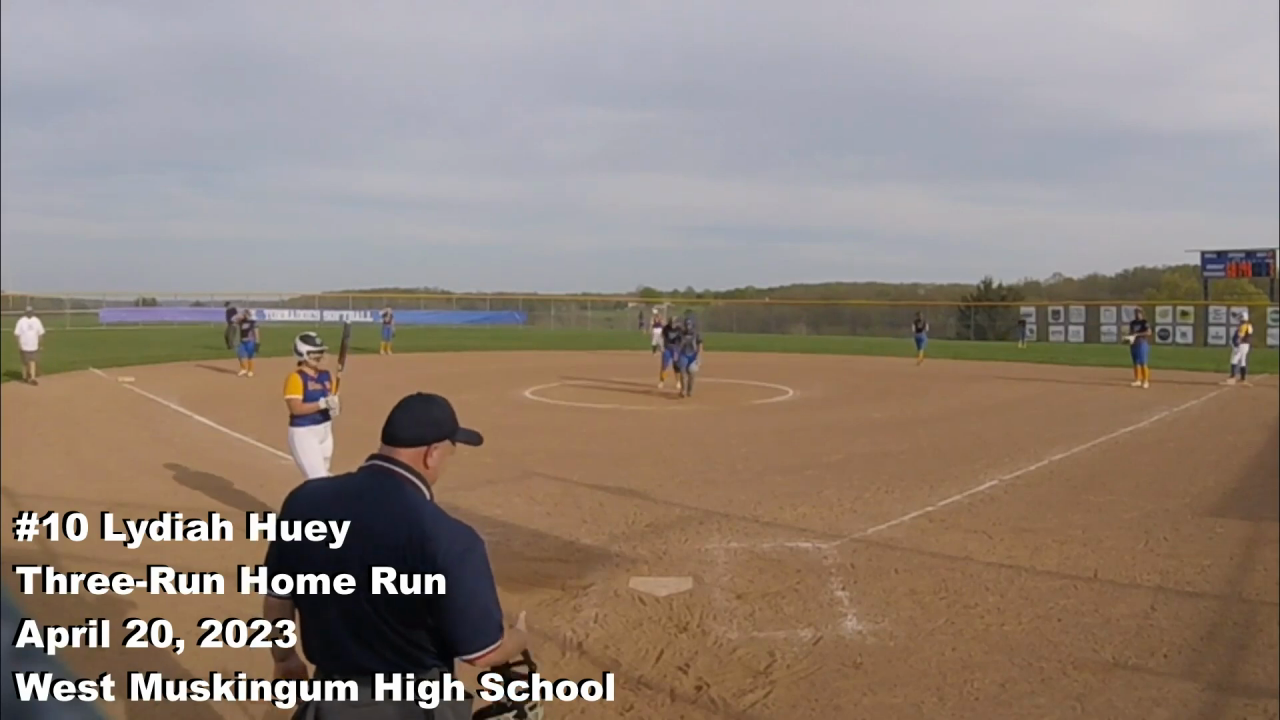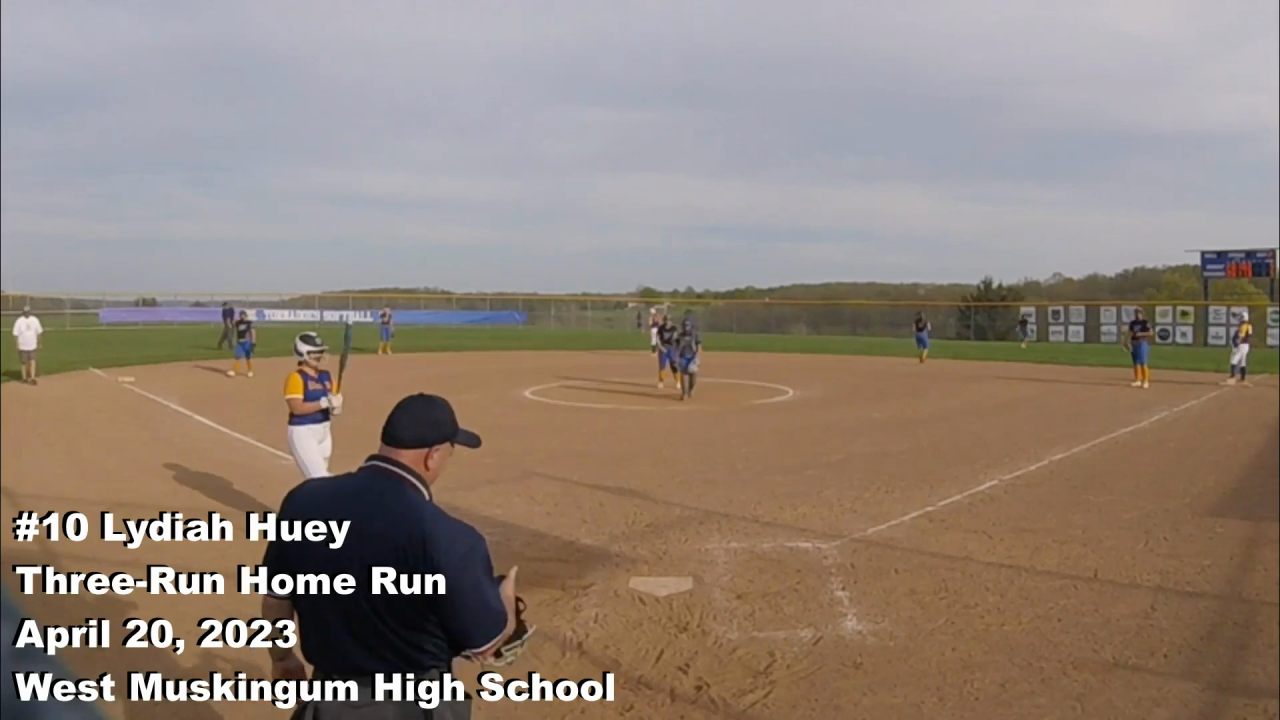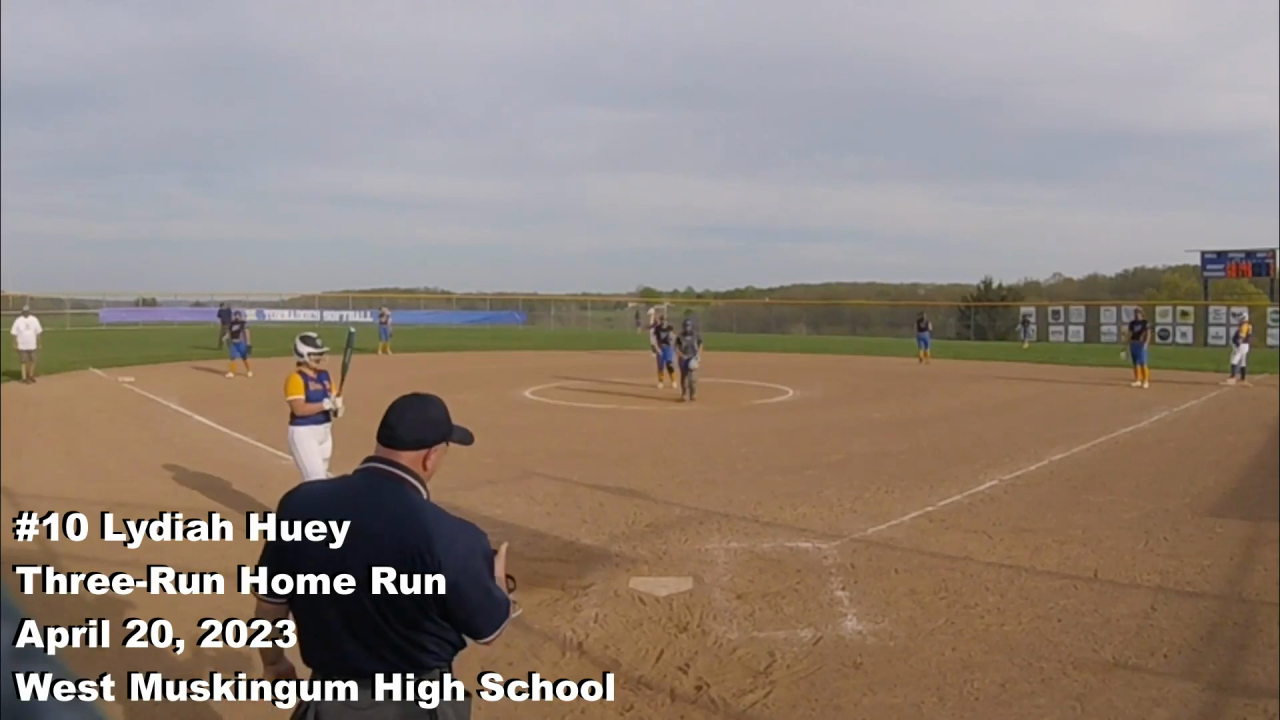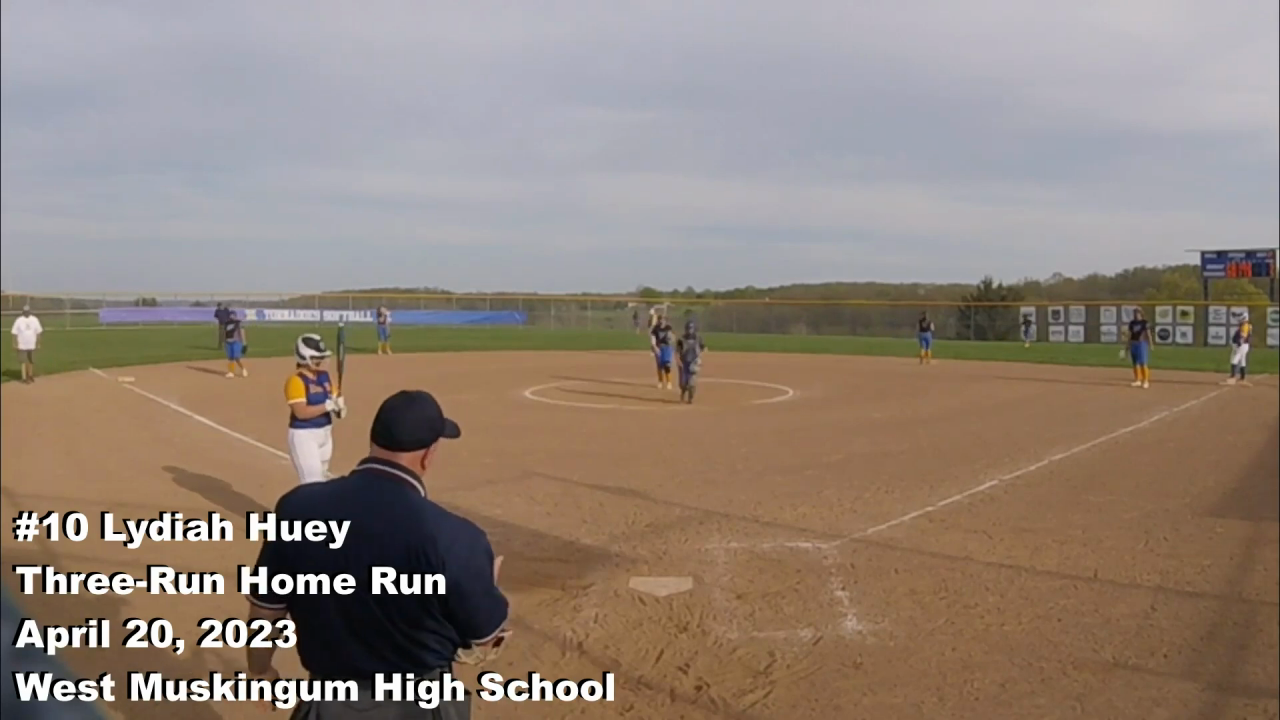
dt=0.2s
person 1, frame 1
left shoulder: (306, 502)
right shoulder: (448, 539)
left elbow: (278, 598)
right elbow: (481, 651)
left wrist: (283, 655)
right wrist: (517, 641)
person 1, frame 2
left shoulder: (305, 502)
right shoulder: (449, 538)
left elbow: (276, 597)
right elbow: (485, 641)
left wrist: (281, 656)
right wrist: (507, 602)
person 1, frame 3
left shoulder: (301, 505)
right shoulder: (451, 537)
left elbow: (270, 603)
right elbow: (488, 629)
left wrist: (272, 661)
right wrist: (496, 580)
person 1, frame 4
left shoulder: (299, 508)
right shoulder: (453, 537)
left elbow: (265, 609)
right elbow: (487, 636)
left wrist: (259, 670)
right wrist: (487, 579)
